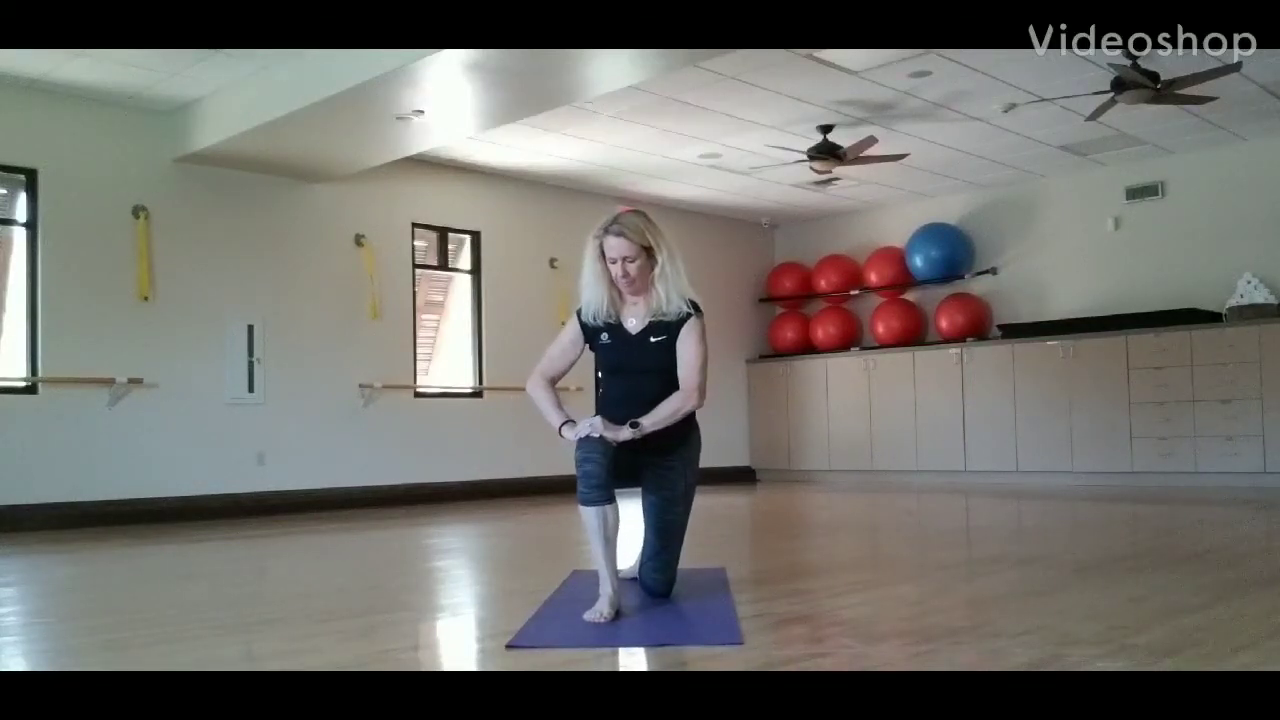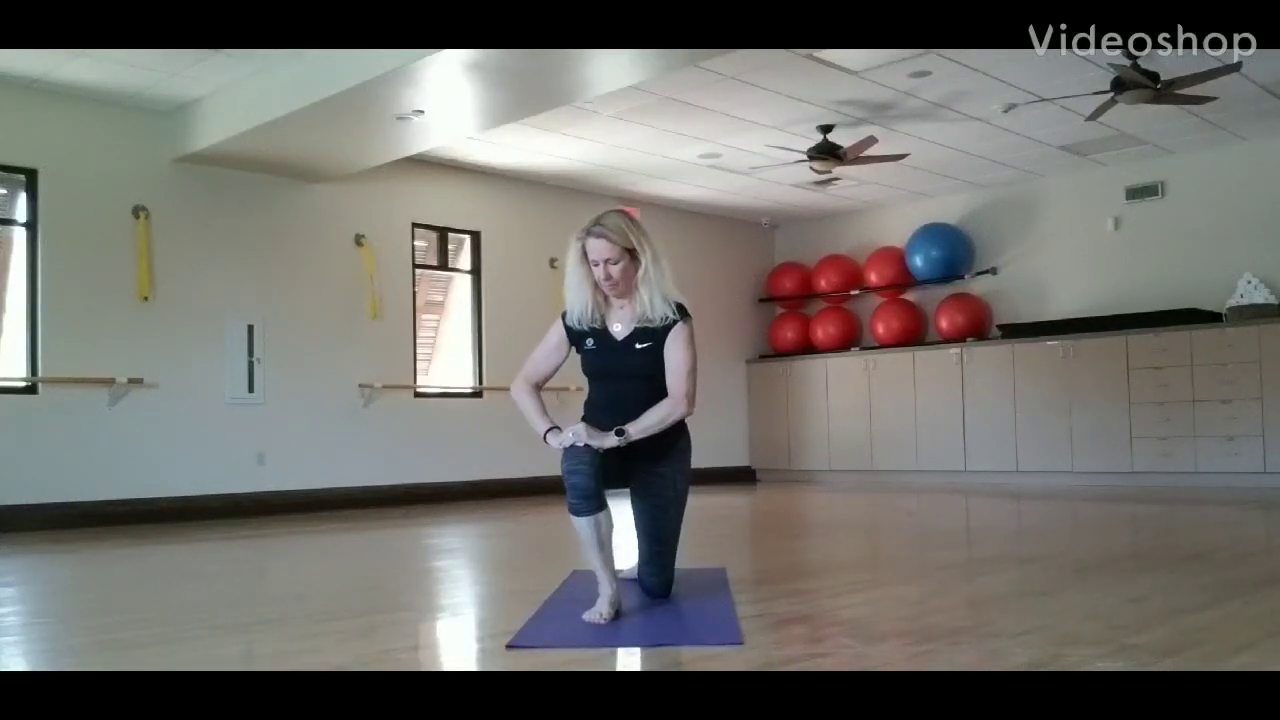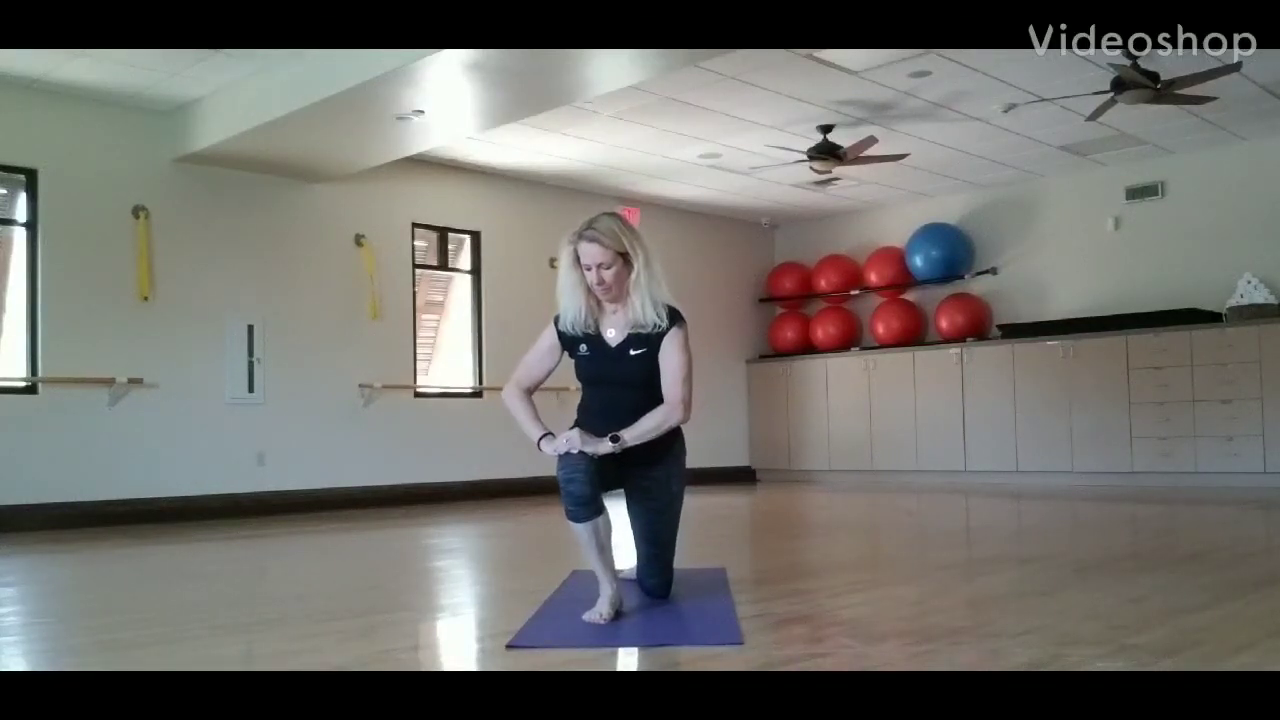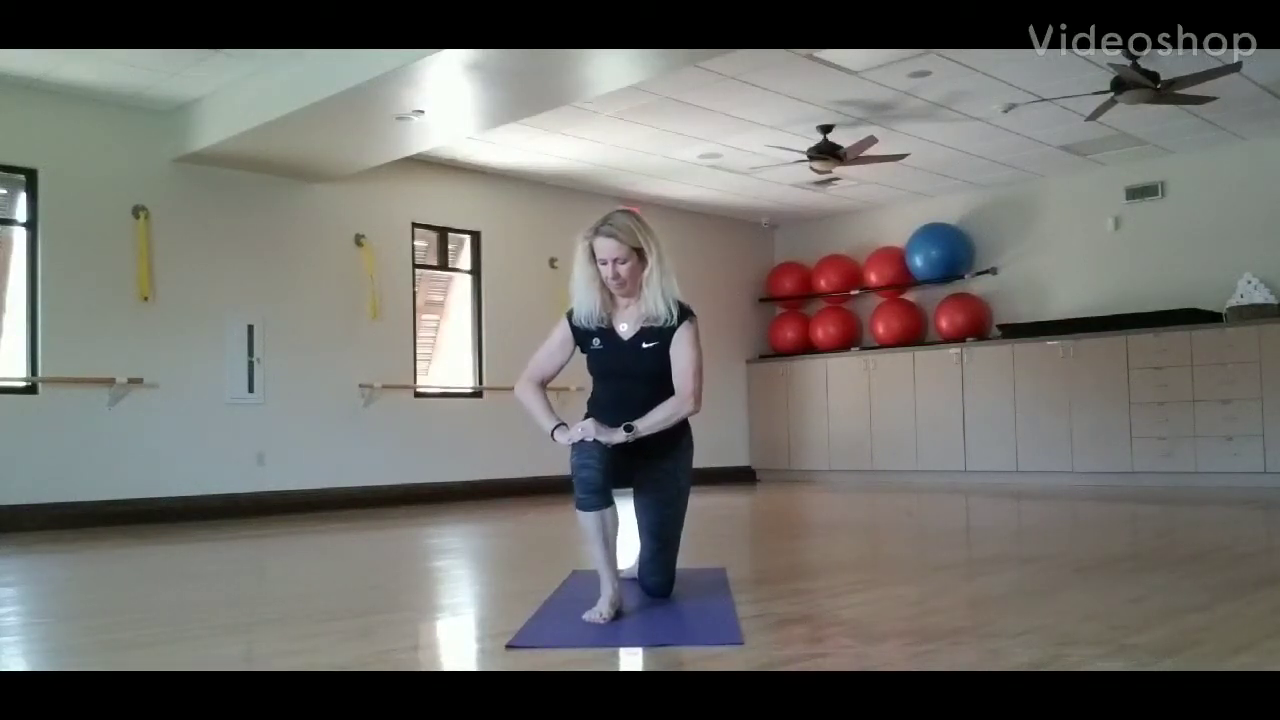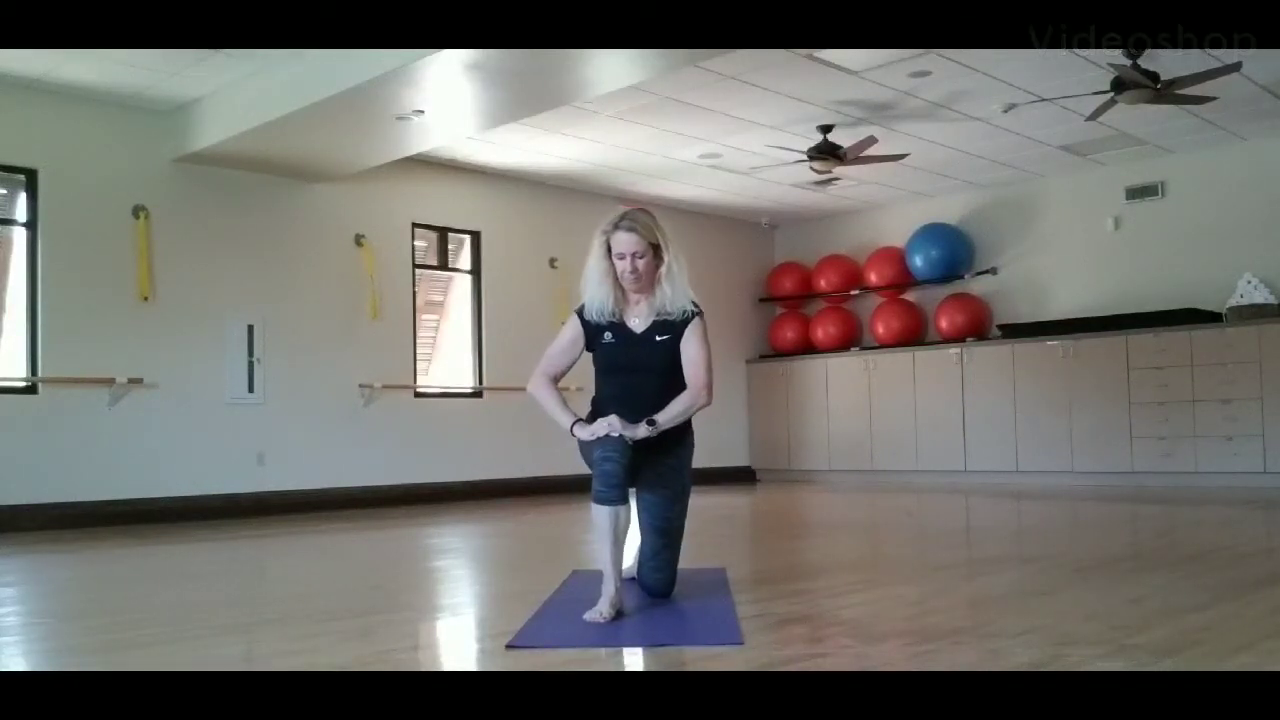
dt=0.5s
person 1, frame 1
left shoulder: (683, 314)
right shoulder: (592, 316)
left elbow: (692, 394)
right elbow: (538, 381)
left wrist: (630, 429)
right wrist: (567, 426)
left hip: (671, 447)
right hip: (612, 441)
left knee: (658, 584)
right knee: (590, 459)
left ankle: (642, 564)
right ankle: (607, 589)
person 1, frame 2
left shoulder: (671, 318)
right shoulder: (577, 318)
left elbow: (681, 401)
right elbow: (523, 383)
left wrist: (615, 436)
right wrist: (552, 433)
left hip: (660, 450)
right hip: (598, 442)
left knee: (657, 585)
right knee: (577, 471)
left ankle: (639, 567)
right ankle: (607, 589)
person 1, frame 3
left shoulder: (665, 323)
right shoulder: (570, 323)
left elbow: (677, 408)
right elbow: (515, 390)
left wrist: (611, 442)
right wrist: (545, 440)
left hip: (654, 454)
right hip: (591, 446)
left knee: (656, 587)
right knee: (573, 477)
left ankle: (641, 568)
right ankle: (608, 588)
person 1, frame 4
left shoulder: (675, 318)
right shoulder: (583, 318)
left elbow: (688, 399)
right elbow: (527, 383)
left wrist: (623, 432)
right wrist: (559, 430)
left hip: (664, 448)
right hip: (603, 441)
left knee: (657, 584)
right knee: (587, 464)
left ankle: (641, 565)
right ankle: (609, 589)
person 1, frame 5
left shoulder: (684, 315)
right shoulder: (592, 314)
left elbow: (700, 391)
right elbow: (539, 381)
left wrist: (643, 427)
right wrist: (577, 426)
left hip: (667, 445)
right hip: (609, 437)
left knee: (658, 584)
right knee: (611, 457)
left ankle: (640, 564)
right ankle: (610, 588)
